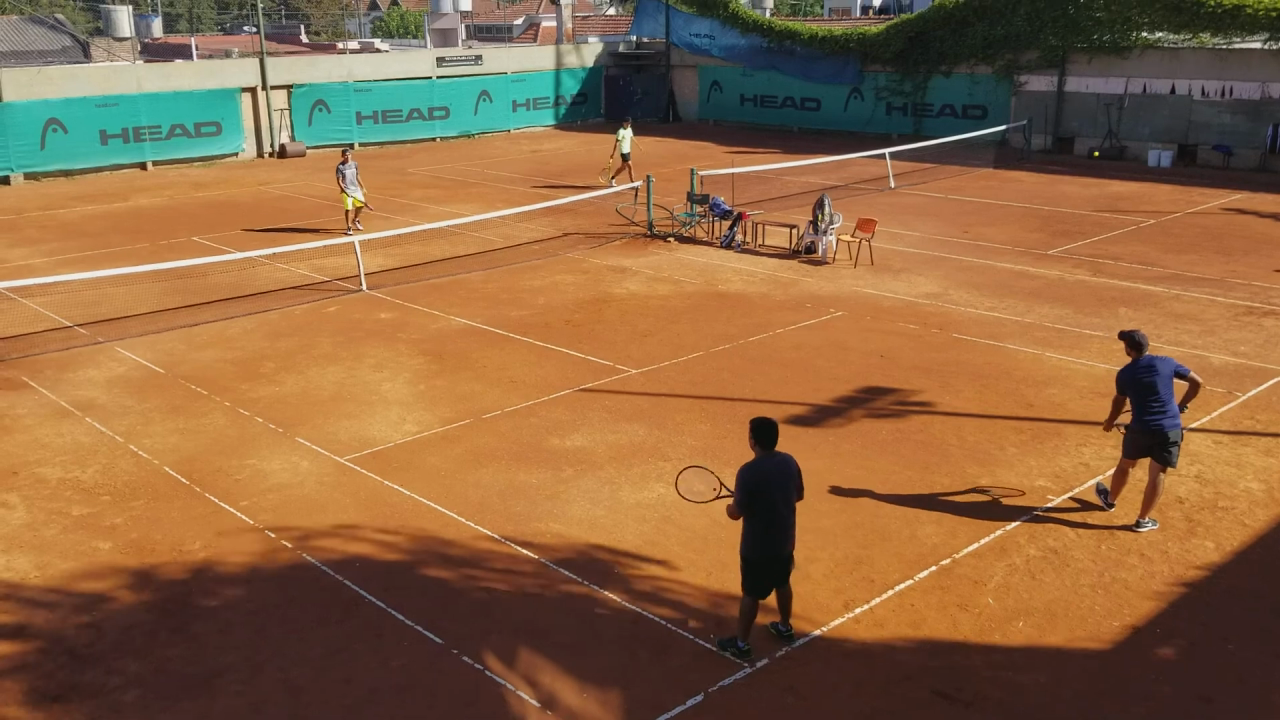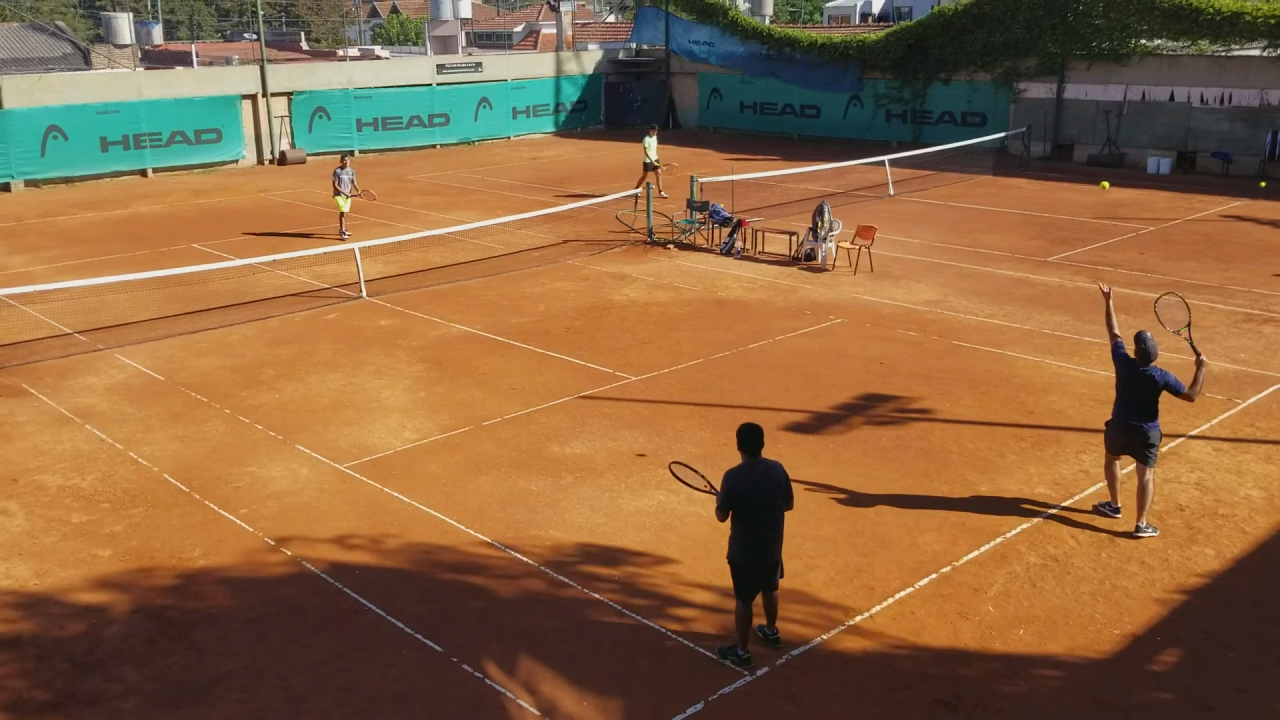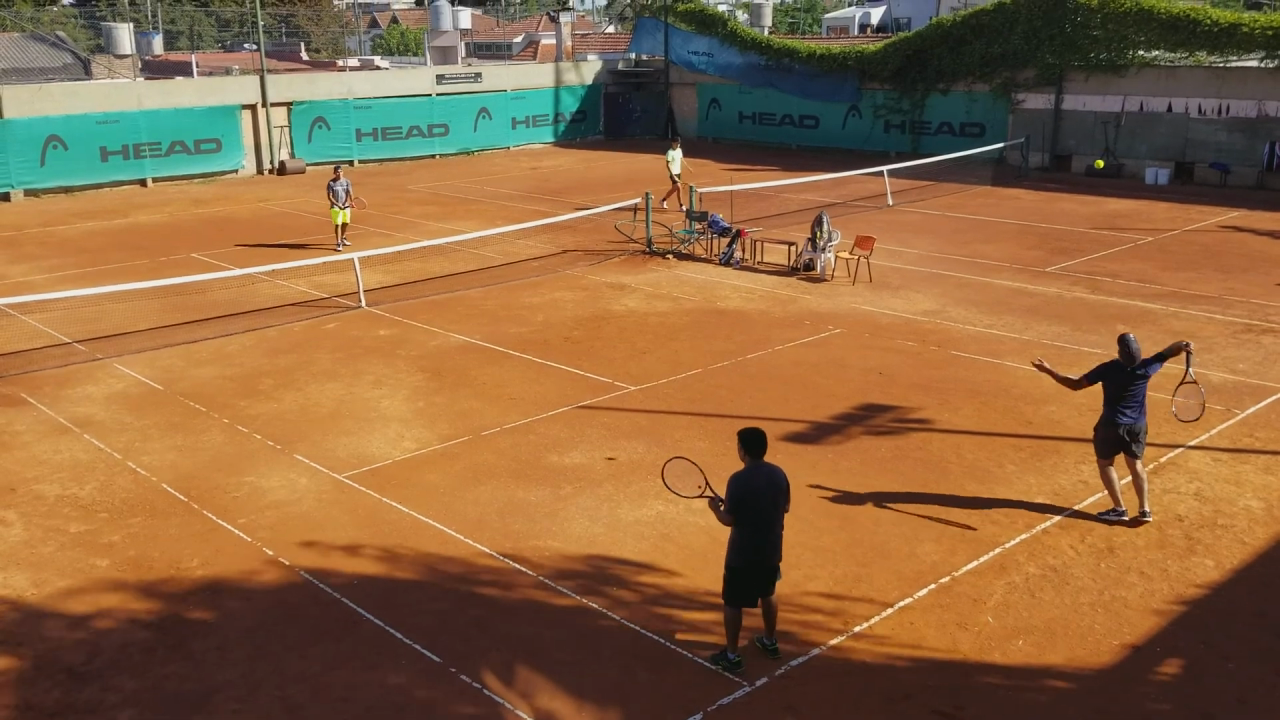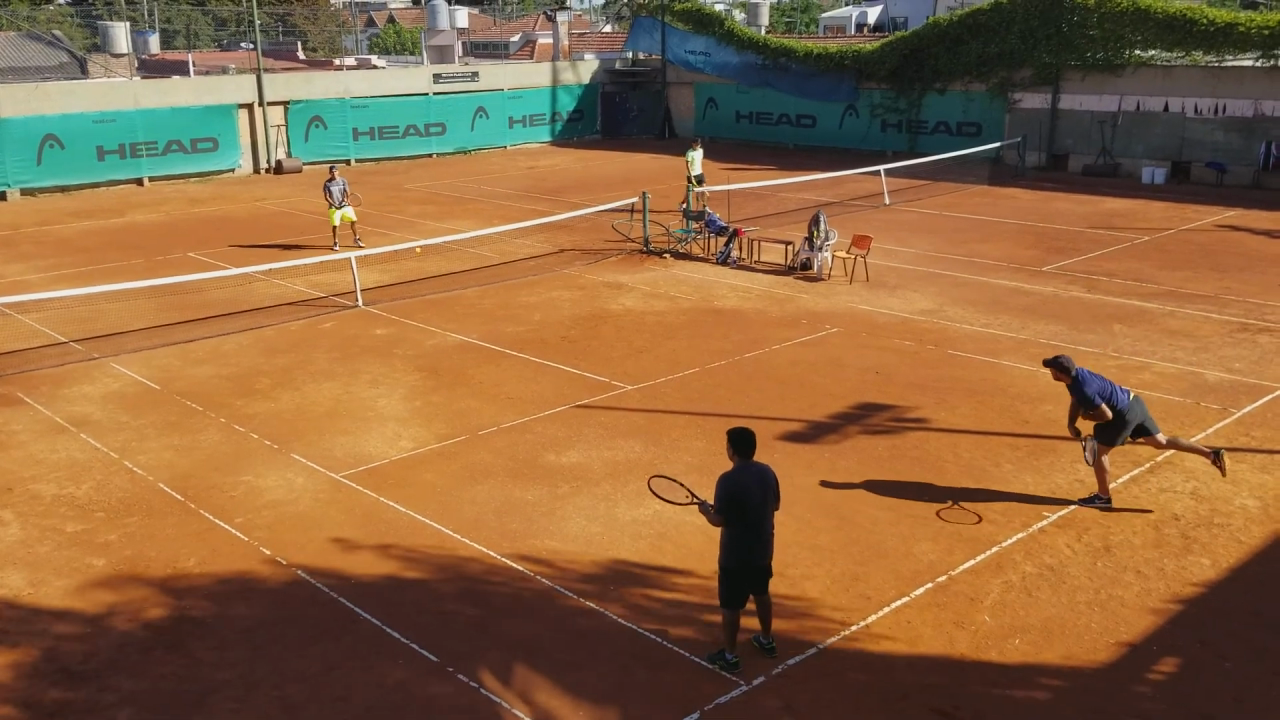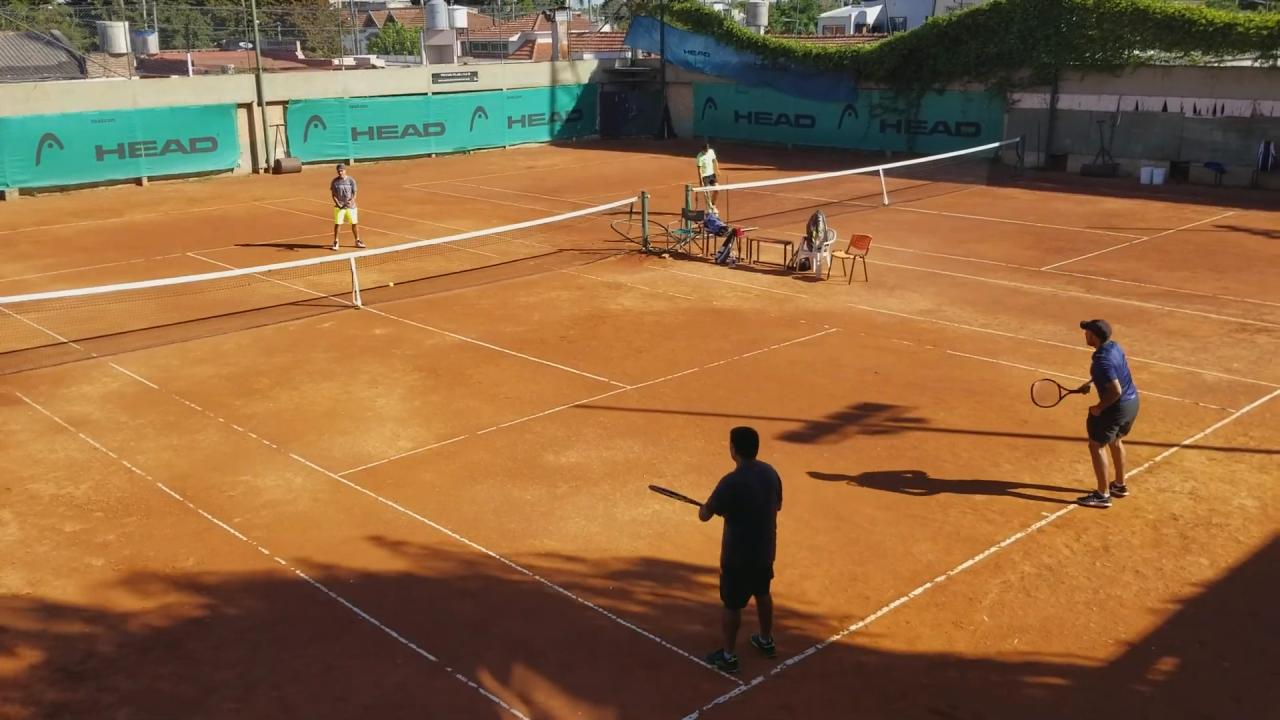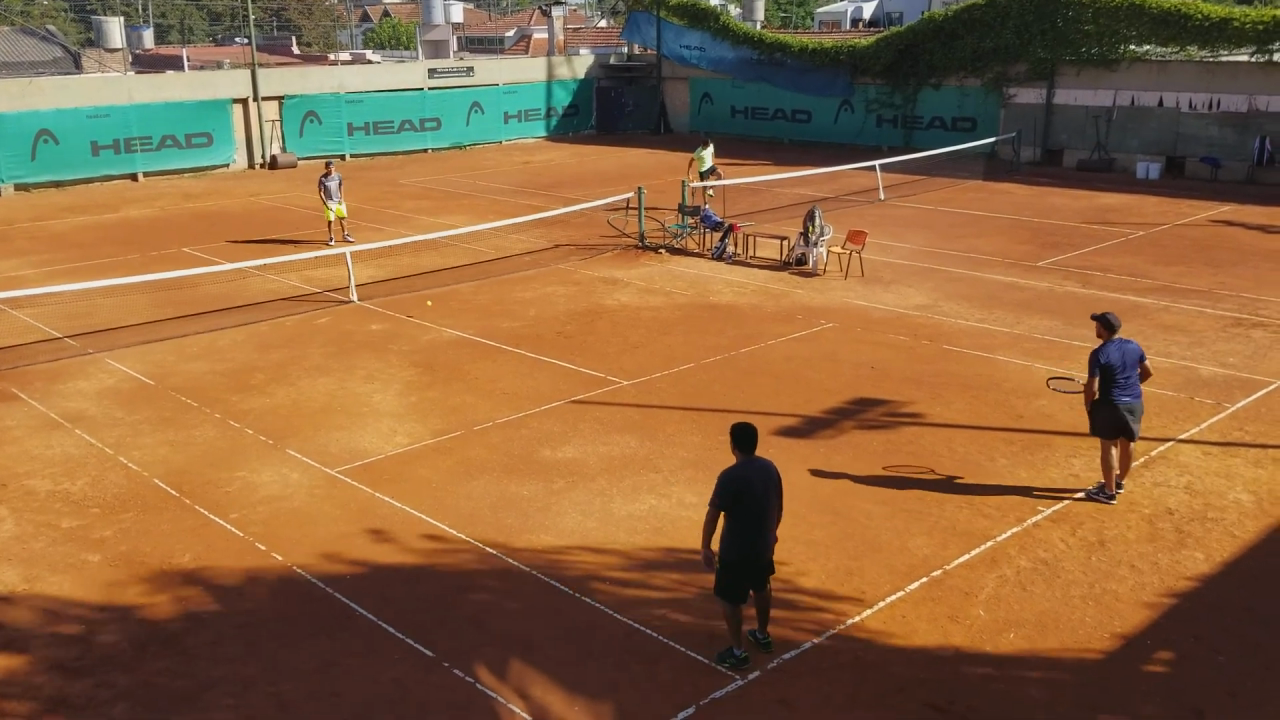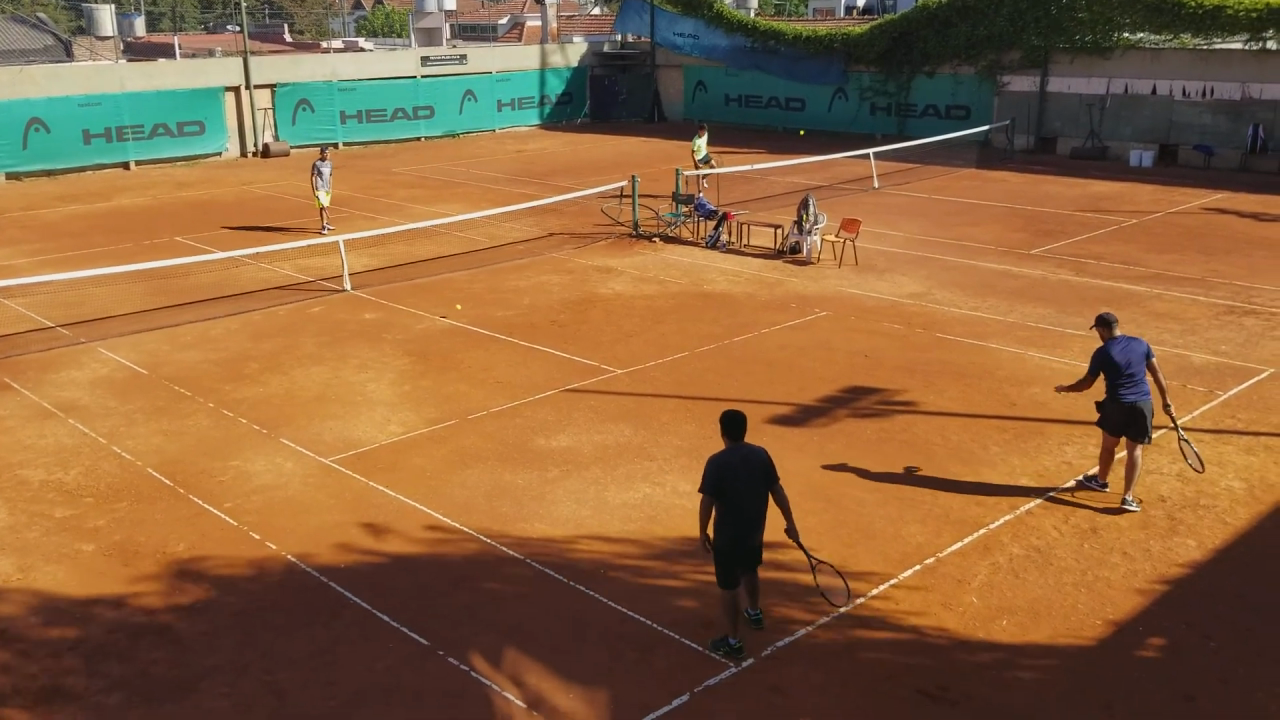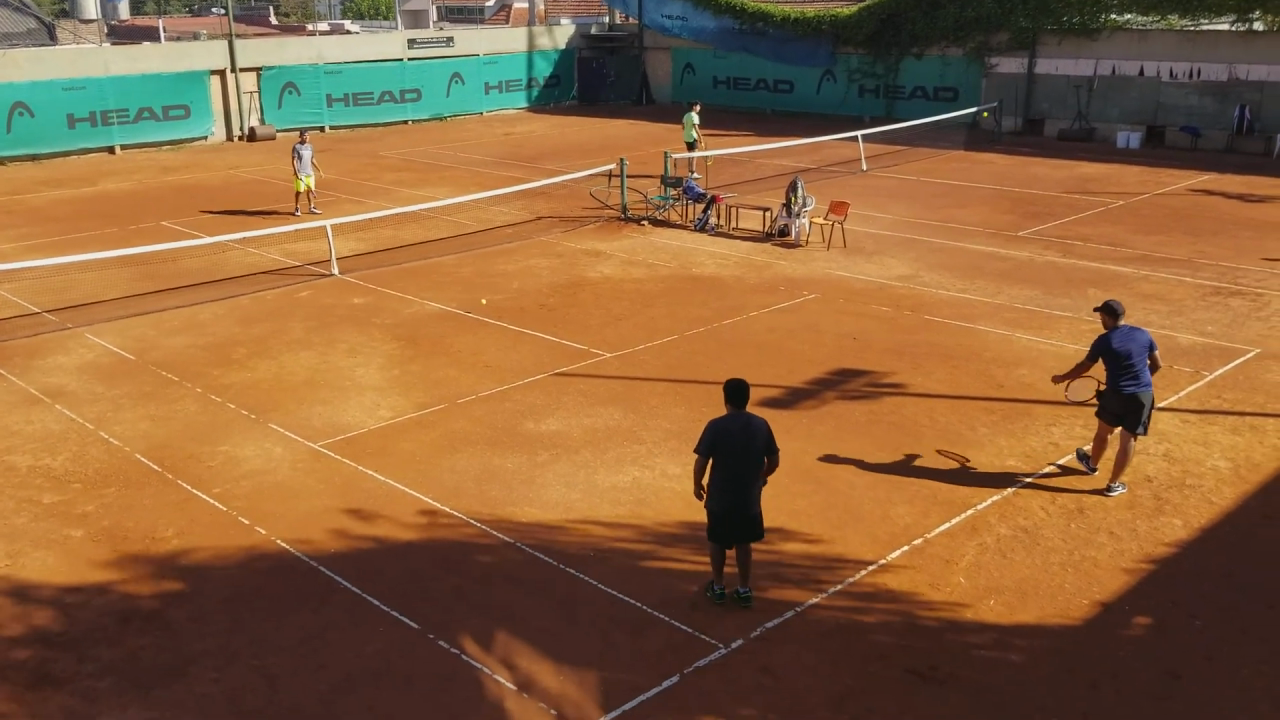
dt=0.5s
person 1, frame 1
left shoulder: (749, 471)
right shoulder: (790, 462)
left elbow: (736, 513)
right elbow: (798, 496)
left wrist: (729, 508)
left hip: (757, 544)
right hip: (784, 540)
left knee: (751, 593)
right knee: (782, 583)
left ankle: (741, 643)
right ankle: (785, 627)
person 1, frame 2
left shoulder: (733, 477)
right shoulder: (778, 470)
left elbow: (721, 516)
right elbow: (789, 505)
left wrist: (720, 501)
left hip: (744, 550)
right hip: (772, 546)
left knee: (743, 599)
right knee: (770, 590)
left ankle: (741, 651)
right ankle: (771, 631)
person 1, frame 3
left shoulder: (739, 480)
right shoulder: (778, 474)
left elbow: (728, 520)
right elbow: (785, 508)
left wrist: (715, 507)
left hip: (743, 554)
right hip: (771, 550)
left knee: (732, 603)
right knee: (768, 595)
left ankle: (732, 656)
right ankle: (770, 642)
person 1, frame 4
left shoulder: (728, 480)
right shoulder: (767, 473)
left elbow: (718, 520)
right elbow: (775, 506)
left wrist: (706, 510)
left hip: (735, 555)
right hip: (763, 549)
left knee: (730, 605)
right knee: (762, 594)
left ankle: (730, 657)
right ankle: (767, 640)
person 1, frame 5
left shoulder: (732, 481)
right shoulder: (770, 472)
left elbow: (705, 515)
right elbow: (777, 506)
left wrist: (703, 507)
left hip: (738, 554)
right hip: (765, 549)
left knee: (731, 604)
right knee: (763, 594)
left ankle: (728, 656)
right ankle: (766, 641)
person 1, frame 6
left shoulder: (730, 476)
right shoulder: (770, 468)
left elbow: (713, 514)
right elbow: (779, 505)
left wrist: (705, 548)
right wrist: (772, 532)
left hip: (736, 549)
right hip: (764, 545)
left knee: (730, 598)
right knee: (761, 589)
left ankle: (737, 652)
right ankle: (762, 635)
person 1, frame 7
left shoulder: (717, 462)
right shoulder: (761, 455)
left elbow: (707, 501)
right elbow: (777, 491)
left wrist: (703, 532)
right wrist: (790, 522)
left hip: (728, 534)
right hip: (754, 530)
left knee: (729, 586)
right knee: (749, 570)
left ankle: (732, 641)
right ankle: (754, 612)
person 1, frame 8
left shoulder: (715, 426)
right shoulder: (761, 425)
left elbow: (701, 462)
right elbow: (774, 461)
left wrist: (697, 485)
right wrist: (761, 476)
left hip: (720, 498)
right hip: (749, 498)
left knee: (716, 541)
right knee: (743, 543)
left ankle: (718, 587)
right ankle: (744, 590)
person 2, frame 1
left shoulder: (1124, 374)
right shoulder: (1166, 363)
left elbow: (1119, 401)
right elbow: (1197, 382)
left wrist: (1110, 421)
right wrist: (1183, 404)
left hip: (1141, 430)
right hip: (1170, 429)
left knee: (1125, 464)
right knee: (1157, 474)
left ankle: (1110, 500)
right ankle: (1143, 519)
person 2, frame 2
left shoulder: (1124, 364)
right shoulder: (1161, 377)
left elbow: (1114, 334)
right elbow: (1191, 396)
left wrist: (1108, 302)
right wrist: (1200, 368)
left hip: (1119, 427)
right hip: (1147, 433)
left knee: (1111, 461)
right knee: (1146, 476)
left ankle: (1114, 505)
right ankle: (1142, 524)
person 2, frame 3
left shoulder: (1108, 369)
right shoulder: (1145, 368)
left elbow: (1075, 385)
right elbow: (1170, 351)
left wrist: (1048, 371)
right wrist: (1183, 346)
left hip: (1113, 426)
right hip: (1137, 426)
left knee: (1105, 463)
right knee: (1136, 465)
left ankle: (1119, 509)
right ankle: (1145, 509)
person 2, frame 4
left shoulder: (1083, 390)
right shoulder: (1076, 375)
left elbow: (1107, 416)
right elbow: (1076, 404)
left wrist: (1089, 416)
right wrist: (1071, 424)
left hip: (1125, 415)
right hip: (1135, 404)
left knee: (1100, 452)
right knee: (1162, 442)
left ankle: (1103, 497)
right ankle: (1213, 455)
person 2, frame 5
left shoulder: (1102, 359)
right shoulder: (1113, 346)
left elbow: (1116, 391)
left wrist: (1098, 407)
right wrist: (1089, 383)
left hip: (1118, 406)
right hip: (1132, 401)
left knee: (1096, 446)
right knee: (1115, 442)
left ankle: (1103, 495)
right ankle: (1120, 485)
person 2, frame 6
left shoulder: (1099, 354)
right shoulder: (1133, 346)
left elbow: (1092, 387)
right elbow: (1148, 372)
left wrist: (1088, 404)
left hip: (1109, 406)
right hip: (1134, 403)
left knee: (1108, 448)
right knee: (1127, 445)
left ankle: (1109, 491)
right ankle: (1120, 482)
person 2, frame 7
left shoulder: (1102, 352)
right shoulder: (1141, 344)
left elbow: (1086, 384)
right elbow: (1157, 373)
left wrist: (1067, 388)
right wrist: (1166, 400)
left hip: (1116, 405)
right hip: (1142, 403)
left knee: (1109, 445)
right knee: (1135, 450)
left ankle: (1101, 480)
right ankle: (1128, 497)
person 2, frame 8
left shoulder: (1103, 341)
right shoulder: (1143, 335)
left elbow: (1084, 366)
right elbow: (1157, 364)
left wrist: (1063, 377)
left hip: (1115, 395)
right hip: (1143, 395)
left knee: (1104, 432)
right knee: (1129, 440)
left ankle: (1092, 464)
right ankle: (1113, 484)
